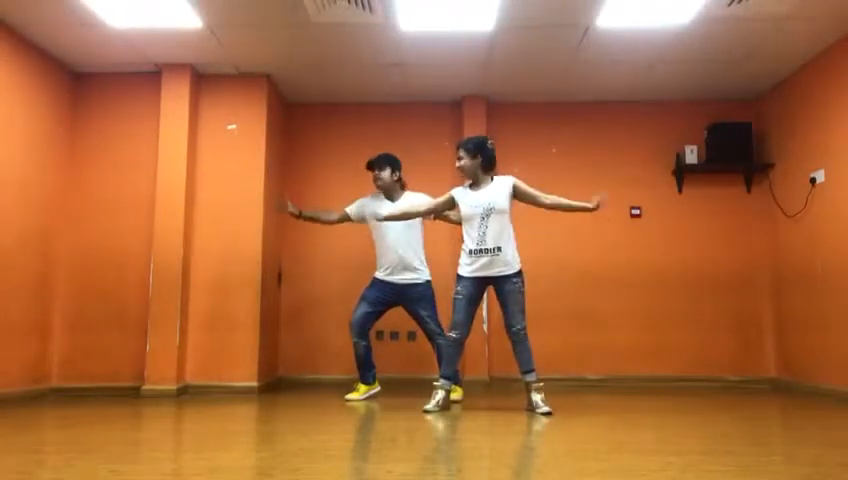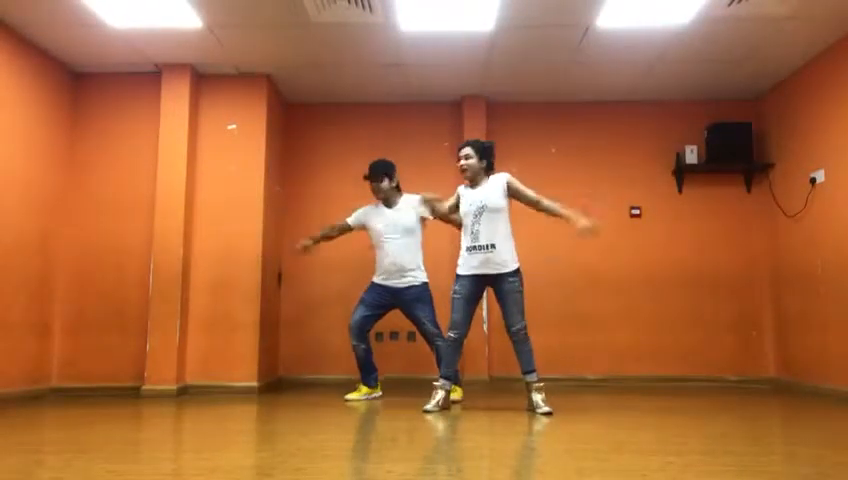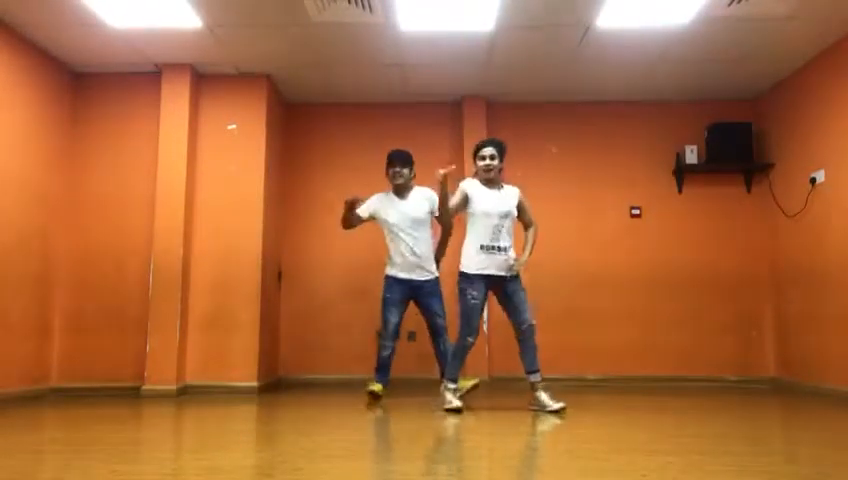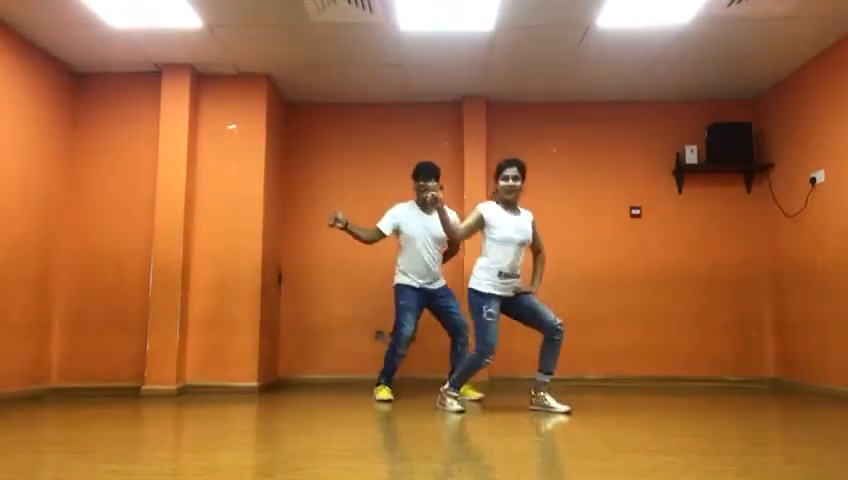
dt=0.4s
person 1, frame 1
left shoulder: (507, 184)
right shoulder: (458, 194)
left elbow: (545, 200)
right elbow: (423, 209)
left wrist: (586, 206)
right wrist: (383, 216)
left hip: (507, 270)
right hip: (470, 272)
left knee: (517, 330)
right knee: (457, 332)
left ankle: (534, 392)
right ankle: (442, 391)
person 1, frame 2
left shoulder: (502, 181)
right shoulder: (462, 192)
left elbow: (538, 202)
right elbow: (443, 211)
left wrist: (574, 218)
right wrist: (430, 202)
left hip: (505, 268)
right hip: (468, 271)
left knee: (518, 330)
right knee: (455, 331)
left ankle: (535, 392)
right ankle: (441, 390)
person 1, frame 3
left shoulder: (513, 193)
right shoulder: (468, 187)
left elbow: (530, 225)
right elbow: (446, 214)
left wrist: (525, 255)
right wrist: (443, 188)
left hip: (506, 271)
right hip: (474, 271)
left knee: (526, 327)
right knee: (469, 333)
left ankle: (538, 392)
right ankle: (449, 389)
person 1, frame 4
left shoulder: (527, 217)
right shoulder: (486, 211)
left elbow: (539, 252)
right elbow: (456, 236)
left wrist: (534, 285)
right wrist: (440, 209)
left hip: (513, 291)
right hip: (485, 290)
left knee: (554, 328)
right knee: (486, 350)
left ankle: (540, 394)
right ankle: (449, 391)
person 2, frame 1
left shoulder: (419, 200)
right shoulder: (367, 204)
left elbow: (451, 216)
right elbow: (333, 217)
right wrist: (300, 213)
left hip: (416, 282)
right hip: (383, 281)
left knee: (435, 333)
right knee: (357, 324)
left ankle: (453, 384)
right ankle: (368, 382)
person 2, frame 2
left shoulder: (417, 203)
right shoulder: (368, 212)
left elbow: (451, 217)
right elbow: (338, 228)
right wrist: (313, 240)
left hip: (414, 285)
right hip: (381, 285)
left knee: (434, 335)
right knee: (356, 327)
left ankle: (453, 384)
right ankle: (370, 385)
person 2, frame 3
left shoulder: (427, 195)
right shoulder: (377, 201)
left elbow: (447, 226)
right elbow: (347, 224)
left wrist: (437, 257)
right wrist: (349, 208)
left hip: (427, 277)
right hip: (396, 277)
left knee: (439, 329)
right knee: (389, 329)
right ankle: (379, 383)
person 2, frame 4
left shoulder: (449, 216)
right shoulder: (400, 212)
left elbow: (453, 248)
right elbow: (370, 237)
left wrist: (434, 264)
right wrist: (345, 226)
left hip: (437, 286)
right hip: (408, 285)
left knee: (460, 328)
right knee: (404, 334)
left ankle: (458, 385)
right ankle: (383, 384)
